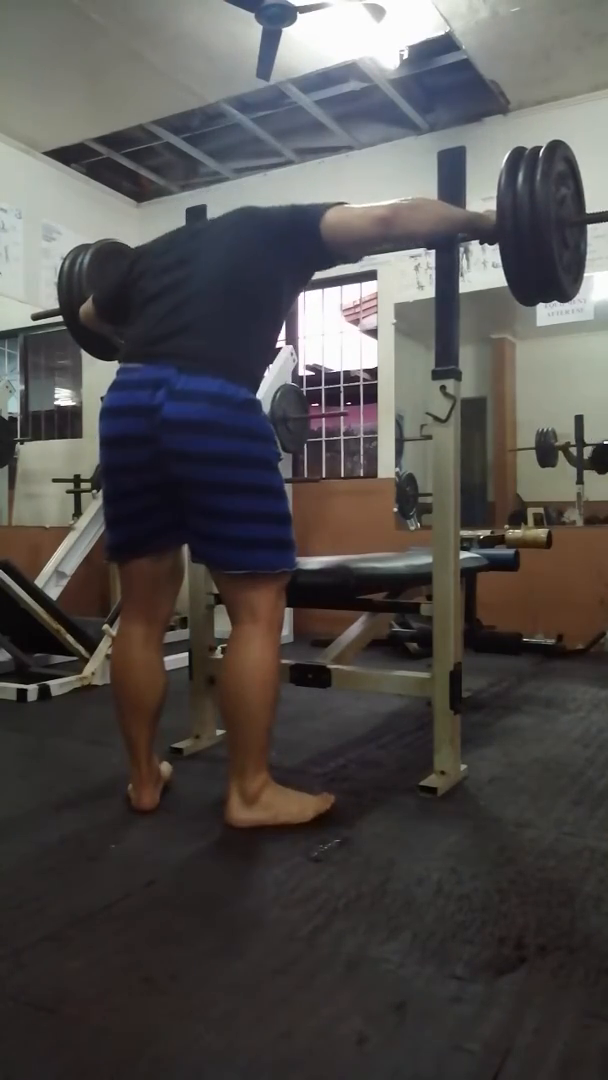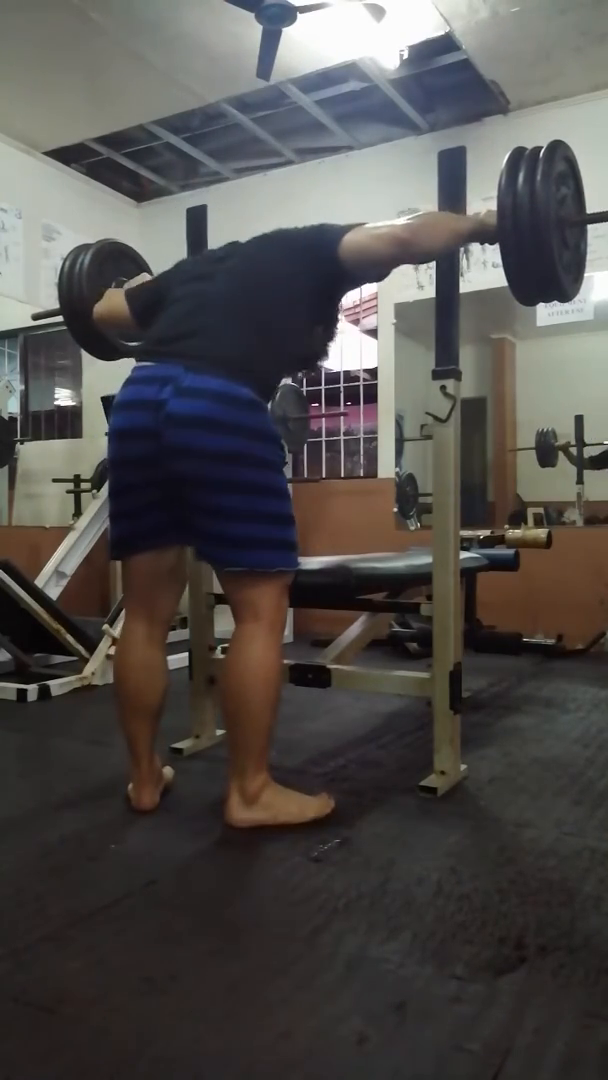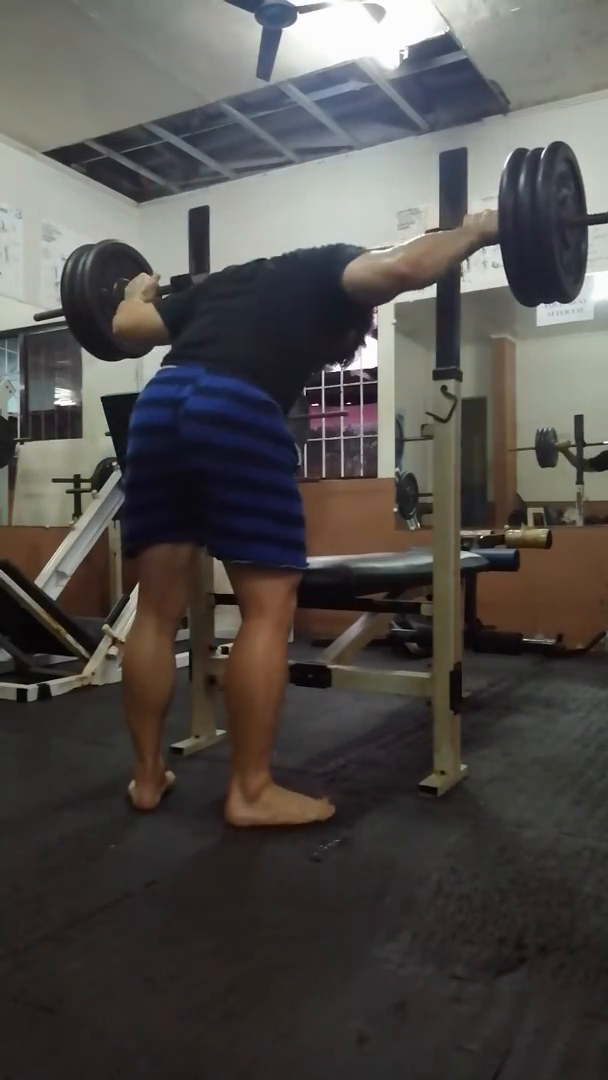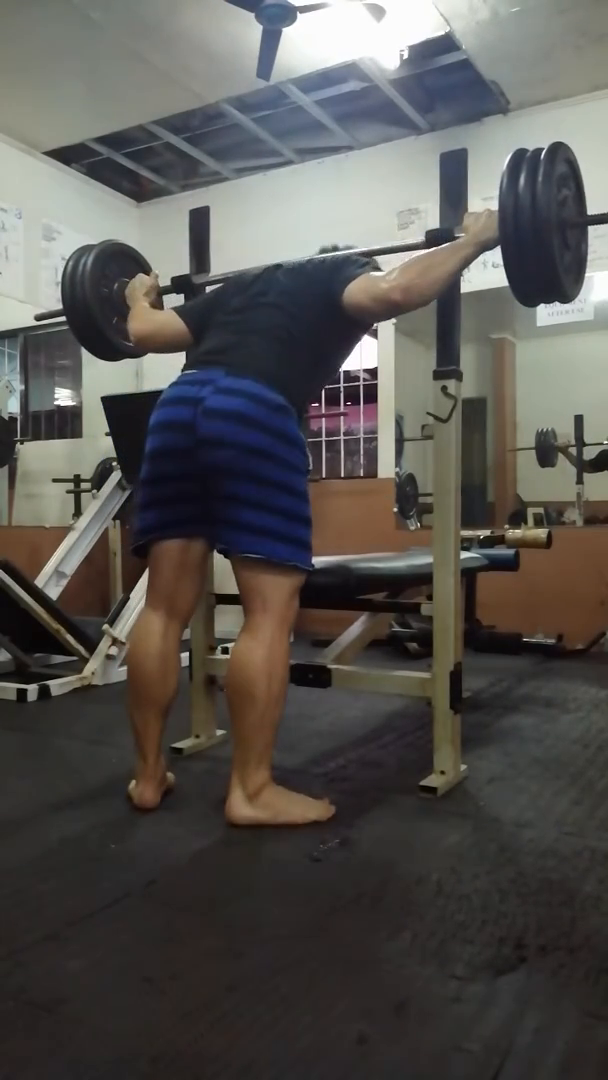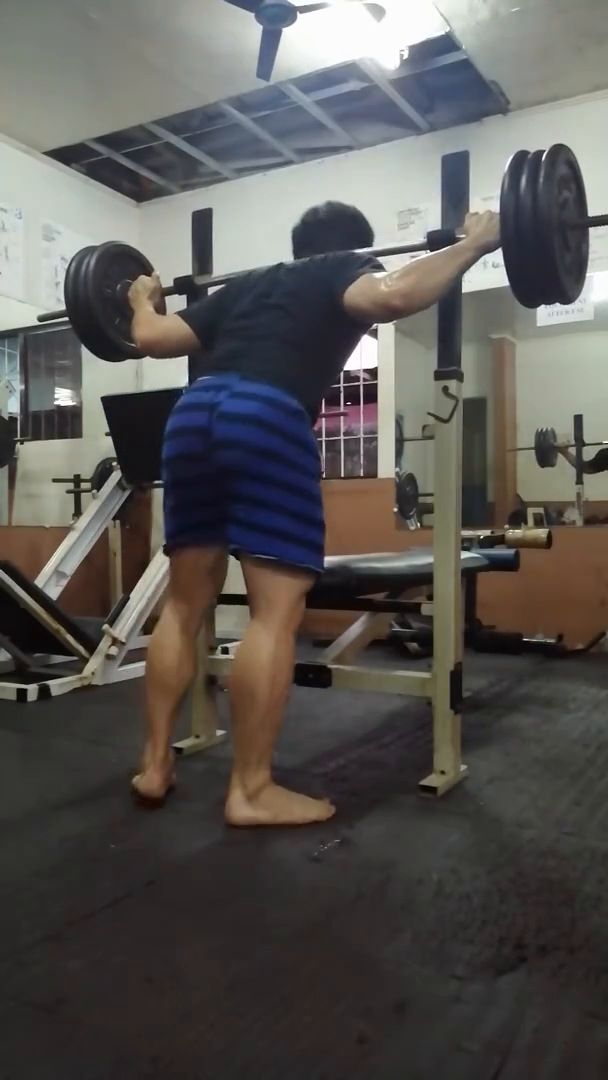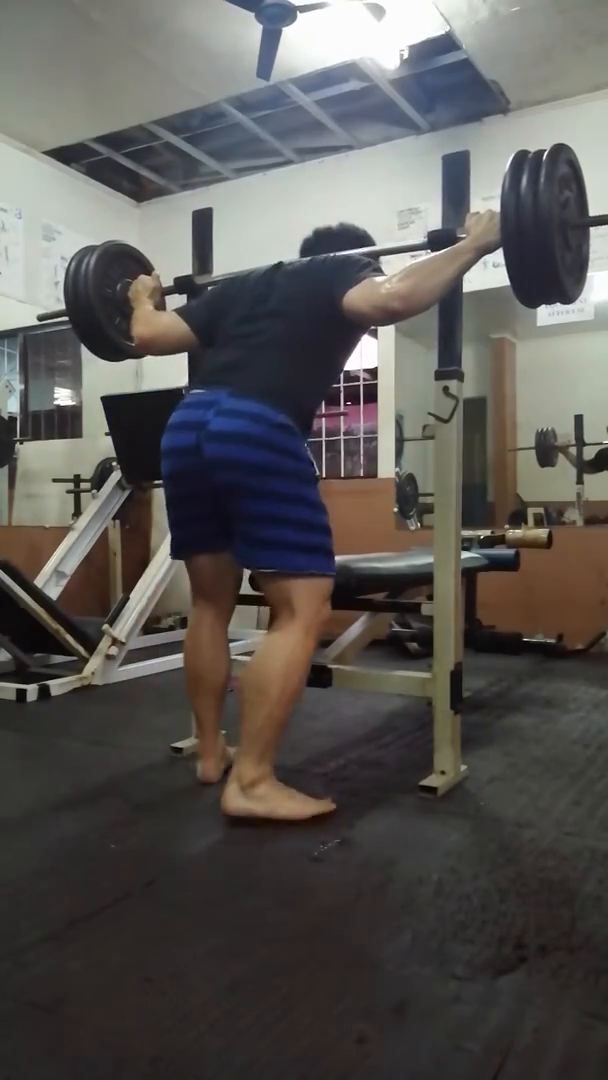
dt=0.4s
person 1, frame 1
left shoulder: (160, 247)
right shoulder: (280, 231)
left elbow: (92, 315)
right elbow: (385, 219)
right wrist: (478, 222)
left hip: (126, 404)
right hip: (213, 407)
left knee: (142, 613)
right knee: (257, 609)
left ankle: (143, 778)
right ankle: (251, 793)
person 1, frame 2
left shoulder: (200, 265)
right shoulder: (309, 254)
left elbow: (105, 312)
right elbow: (400, 238)
left wrist: (141, 289)
right wrist: (479, 226)
left hip: (137, 401)
right hip: (219, 409)
left knee: (146, 615)
right knee: (261, 608)
left ankle: (144, 778)
right ankle: (250, 792)
person 1, frame 3
left shoulder: (231, 280)
right shoulder: (330, 269)
left elbow: (126, 324)
right elbow: (397, 268)
left wrist: (138, 292)
right wrist: (476, 233)
left hip: (158, 403)
right hip: (237, 411)
left knee: (157, 611)
right knee: (268, 608)
left ankle: (147, 776)
right ankle: (251, 792)
person 1, frame 4
left shoulder: (246, 284)
right shoulder: (343, 273)
left elbow: (144, 331)
right elbow: (390, 292)
left wrist: (139, 296)
right wrist: (473, 241)
left hip: (177, 407)
right hip: (253, 415)
left knee: (165, 608)
right knee: (270, 611)
left ankle: (148, 774)
right ankle: (252, 790)
person 1, frame 5
left shoulder: (248, 284)
right shoulder: (348, 268)
left elbow: (151, 338)
right elbow: (390, 295)
left wrist: (142, 300)
right wrist: (474, 243)
left hip: (193, 414)
right hip: (267, 421)
left knee: (184, 604)
right knee: (276, 611)
left ankle: (154, 764)
right ankle: (251, 792)
person 1, frame 6
left shoulder: (245, 284)
right shoulder: (343, 272)
left elbow: (148, 335)
right elbow: (388, 299)
left wrist: (142, 298)
right wrist: (475, 244)
left hip: (187, 427)
right hip: (258, 434)
left knee: (210, 606)
right knee: (302, 611)
left ankle: (212, 752)
right ankle: (251, 781)
